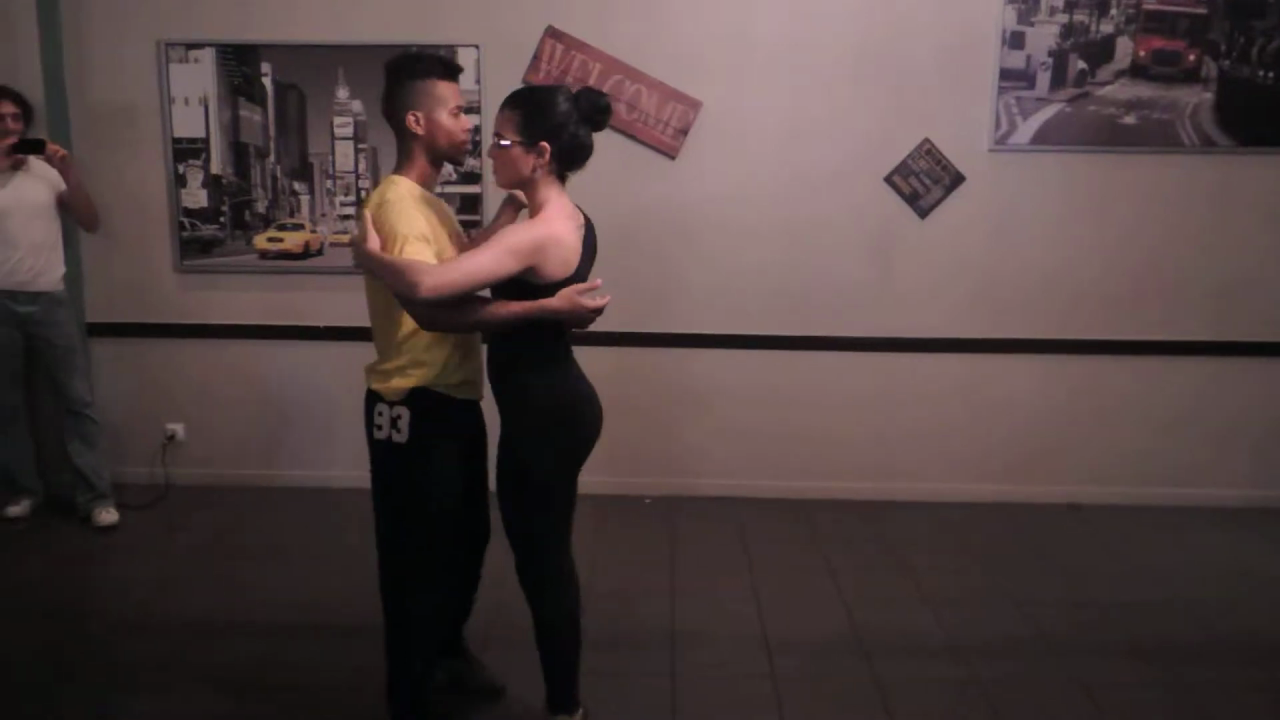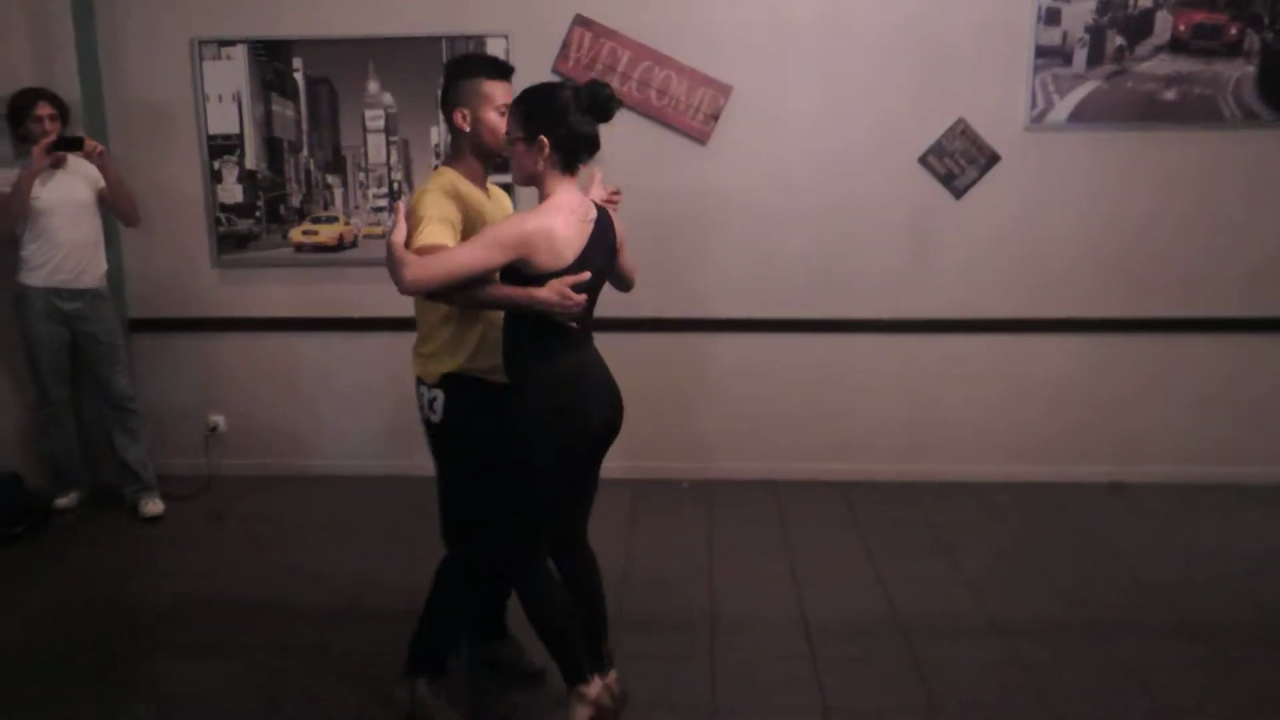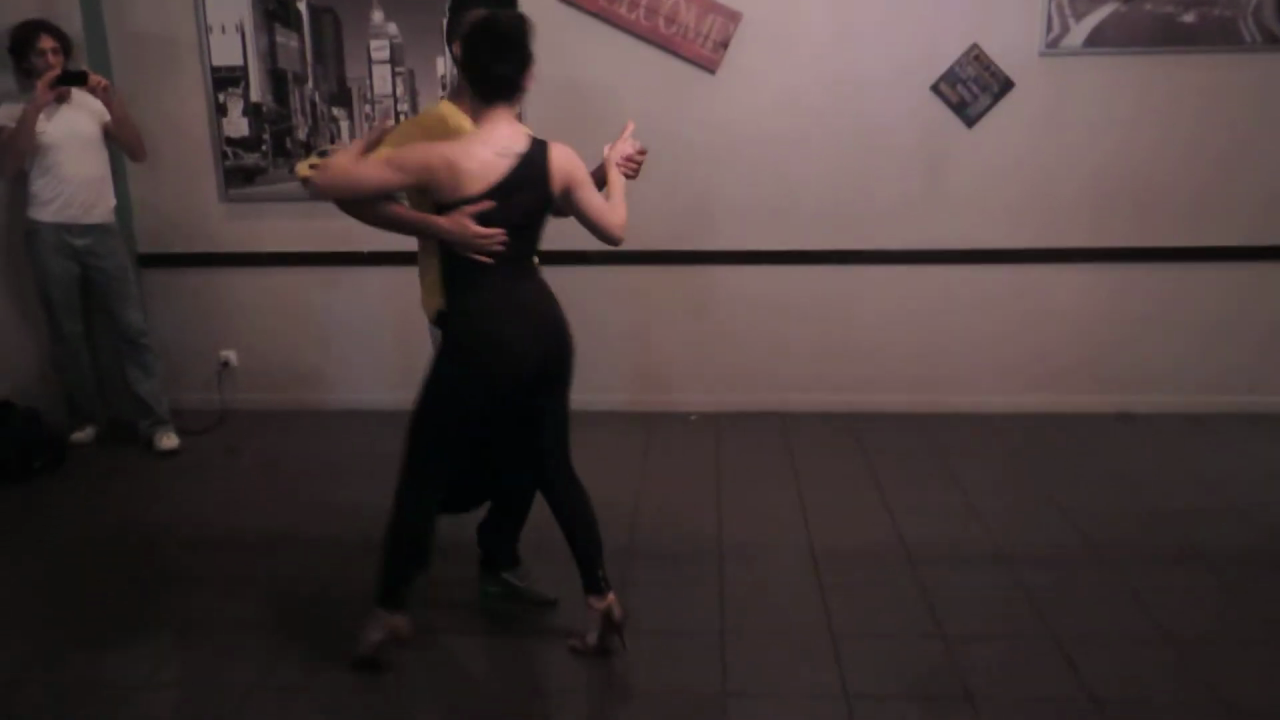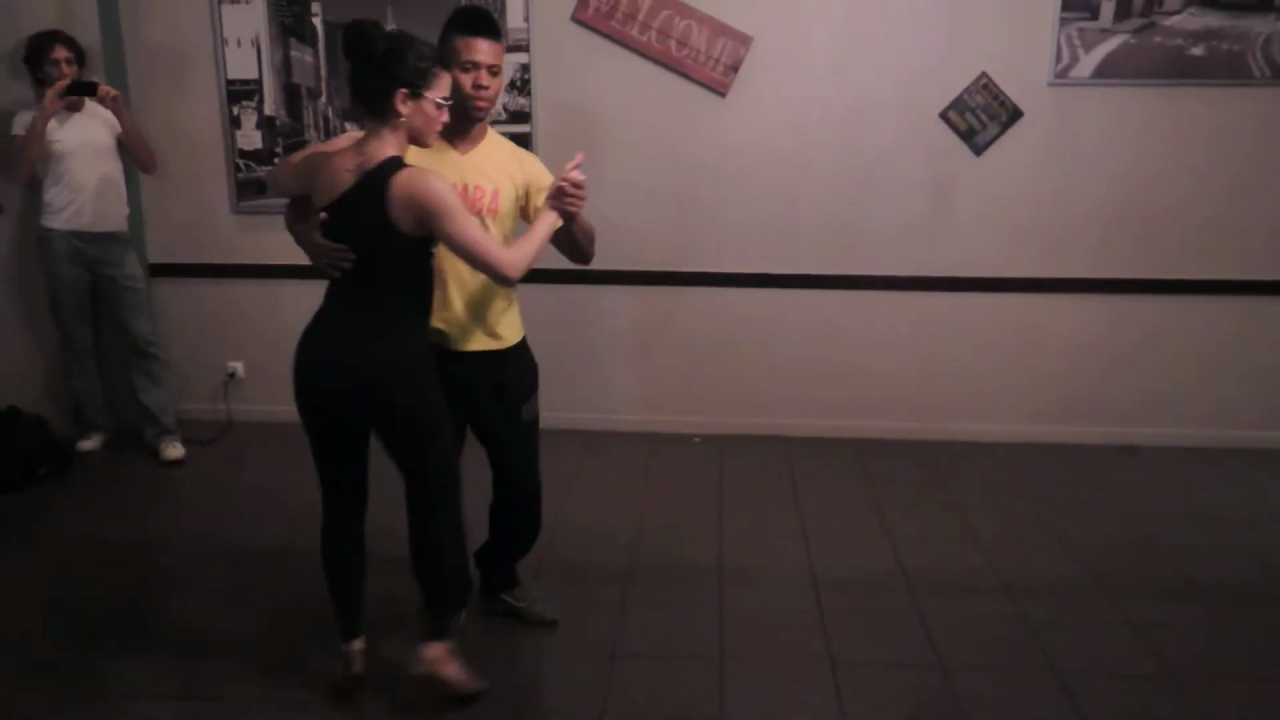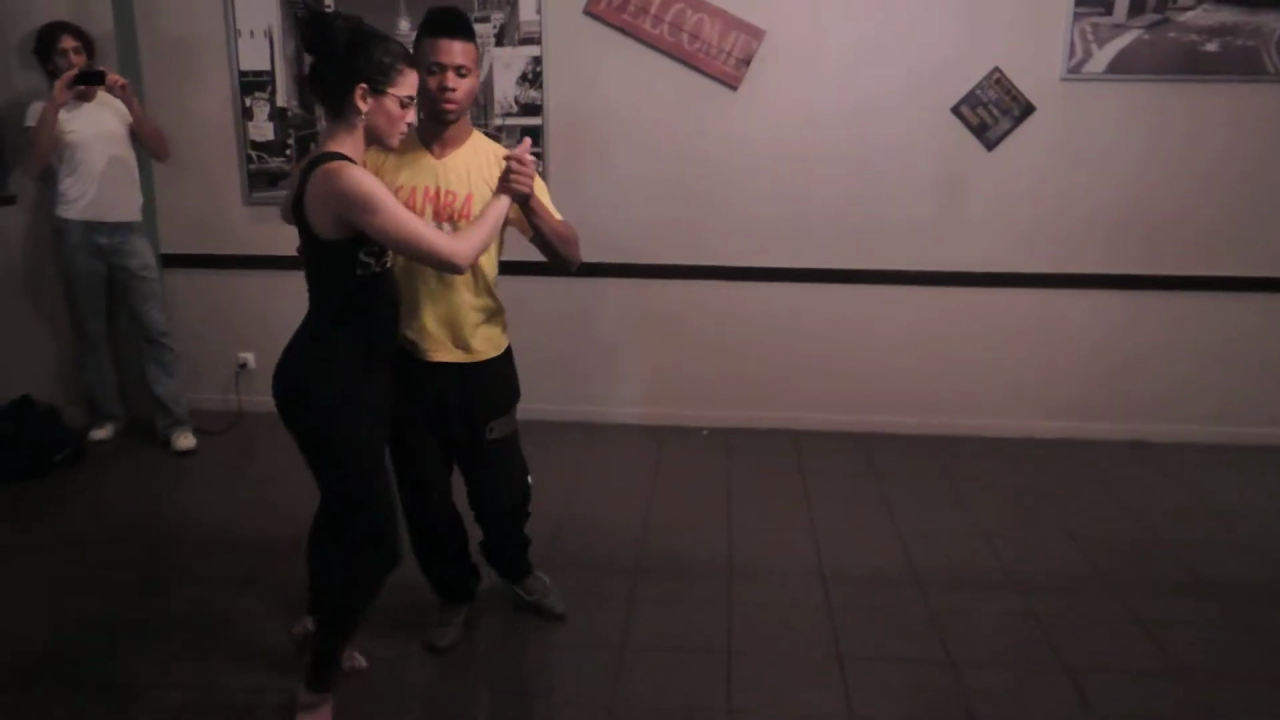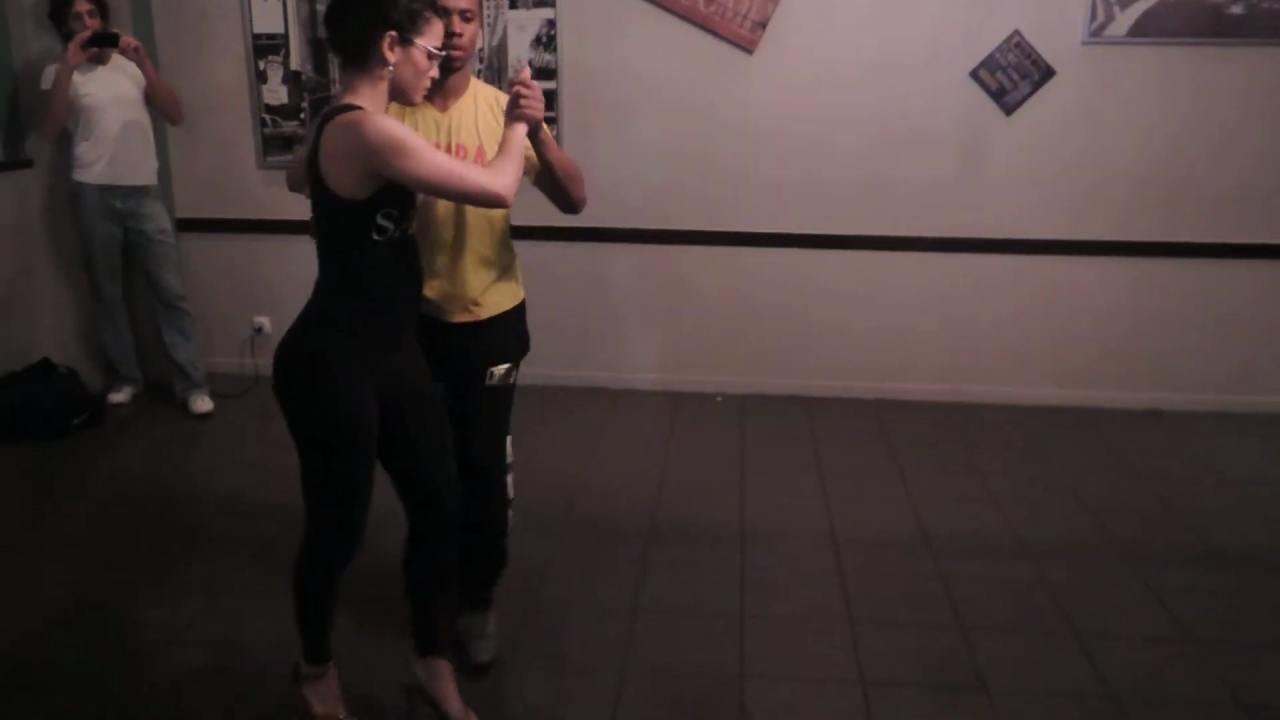
dt=0.4s
person 1, frame 1
left shoulder: (535, 236)
right shoulder: (572, 220)
left elbow: (426, 284)
left wrist: (370, 254)
right wrist: (519, 208)
left hip: (542, 419)
right hip: (564, 407)
left knee: (541, 570)
right knee: (550, 560)
person 1, frame 2
left shoulder: (528, 229)
right shoulder: (603, 219)
left elbow: (412, 277)
left wrist: (396, 238)
left hip: (553, 408)
right hip: (596, 396)
left knee: (515, 553)
right knee: (568, 539)
person 1, frame 3
left shoulder: (438, 160)
right shoulder: (555, 159)
left elbow: (323, 183)
right elbow: (616, 228)
left wrist: (364, 142)
right wrist: (615, 168)
left hip: (480, 340)
right hip: (544, 329)
left knee: (423, 481)
right knee: (554, 471)
left ankle: (390, 618)
right ankle: (603, 601)
person 1, frame 4
left shoulder: (326, 166)
right shoulder: (419, 187)
left elbow: (278, 180)
right elbow: (507, 266)
left wrist: (337, 144)
right wrist: (551, 212)
left hip: (322, 355)
right hip: (391, 362)
left knee: (341, 502)
right knee: (439, 498)
left ankle: (352, 645)
right ankle: (439, 642)
person 1, frame 5
left shoulder: (324, 171)
right shoulder: (345, 182)
right elbow: (455, 255)
right wrist: (505, 195)
left hip: (353, 373)
right hip: (326, 383)
left knee: (346, 512)
right knee: (376, 540)
left ankle: (319, 622)
person 1, frame 6
left shoulder: (347, 127)
right shoulder: (366, 131)
left elbow: (304, 175)
right elbow: (497, 188)
right wrist: (518, 124)
left hip: (391, 353)
right hip: (330, 363)
left knee: (439, 508)
right knee: (338, 527)
left ankle: (433, 658)
person 2, frame 1
left shoulder: (430, 201)
right shoulder: (399, 205)
right elbow: (432, 308)
left wrist: (510, 208)
right wrist: (547, 309)
left hip: (454, 403)
right hip: (413, 412)
left knee: (466, 540)
right knee: (418, 564)
left ankle: (447, 652)
person 2, frame 2
left shoulder: (496, 195)
right shoulder: (440, 196)
right wrist: (530, 297)
left hip: (504, 384)
right hip: (460, 389)
right knee: (475, 532)
left ankle: (488, 631)
right ankle: (427, 666)
person 2, frame 3
left shoulder: (515, 131)
right shoulder: (430, 128)
right elbow: (361, 194)
left wrist: (610, 174)
right wrist: (441, 227)
left ankle: (500, 560)
person 2, frame 4
left shoulder: (521, 164)
right shoulder: (399, 152)
left elbow: (581, 254)
right elbow: (303, 205)
left wrist: (571, 213)
right wrist: (316, 245)
left hip: (502, 354)
right hip: (426, 354)
left knee: (522, 481)
left ankle: (501, 581)
person 2, frame 5
left shoulder: (502, 165)
right shoulder: (380, 158)
left elbow: (569, 257)
left wrist: (530, 199)
left hip: (479, 361)
right hip: (403, 358)
left knee: (501, 490)
right knee: (423, 497)
left ankle: (518, 571)
right ankle: (454, 592)
person 2, frame 6
left shoulder: (503, 108)
right shoulder: (383, 110)
left elbow: (573, 199)
left wrist: (538, 130)
left hip: (491, 318)
right hip: (415, 320)
left knee: (482, 463)
left ankle: (478, 599)
right ankle: (455, 580)
person 3, frame 1
left shoulder: (48, 170)
left elbow: (91, 223)
left wrist: (67, 169)
left hip: (49, 298)
left knee: (77, 398)
left ankle: (95, 495)
person 3, frame 2
left shoulder: (86, 167)
left elbow: (131, 218)
left wrist: (106, 165)
left hip: (92, 295)
right hip: (39, 299)
left knee: (120, 393)
right knee: (54, 398)
left ankle: (142, 486)
right ankle: (70, 483)
person 3, frame 3
left shoulder: (91, 102)
left elbow: (137, 153)
left wrist: (111, 100)
left hip: (101, 229)
right hip: (49, 234)
left knee: (132, 329)
right knee: (67, 334)
left ankle: (157, 421)
right ankle: (86, 418)
person 3, frame 4
left shoulder: (105, 112)
right shoulder: (30, 120)
left elbow: (148, 164)
right elbow: (21, 176)
left wrist: (120, 111)
right wrist: (44, 115)
left hip: (115, 238)
right hip: (62, 241)
left knee: (142, 337)
right knee: (77, 341)
left ankle: (162, 431)
right ankle: (93, 425)
person 3, frame 5
left shoulder: (115, 100)
right shoulder: (44, 110)
left elbow: (161, 152)
right elbow: (34, 167)
left wrist: (130, 99)
right wrist: (54, 104)
left hip: (128, 228)
right hip: (77, 231)
left knee: (155, 327)
right knee: (90, 330)
left ankle: (174, 421)
right ankle: (106, 415)
person 3, frame 6
left shoulder: (130, 65)
right shoulder: (59, 74)
left elbow: (175, 115)
right elbow: (50, 130)
left wrist: (144, 63)
right wrist: (67, 68)
left hip: (143, 192)
right hip: (93, 195)
left knee: (171, 290)
right knee: (108, 293)
left ankle: (192, 384)
right ankle: (125, 377)
